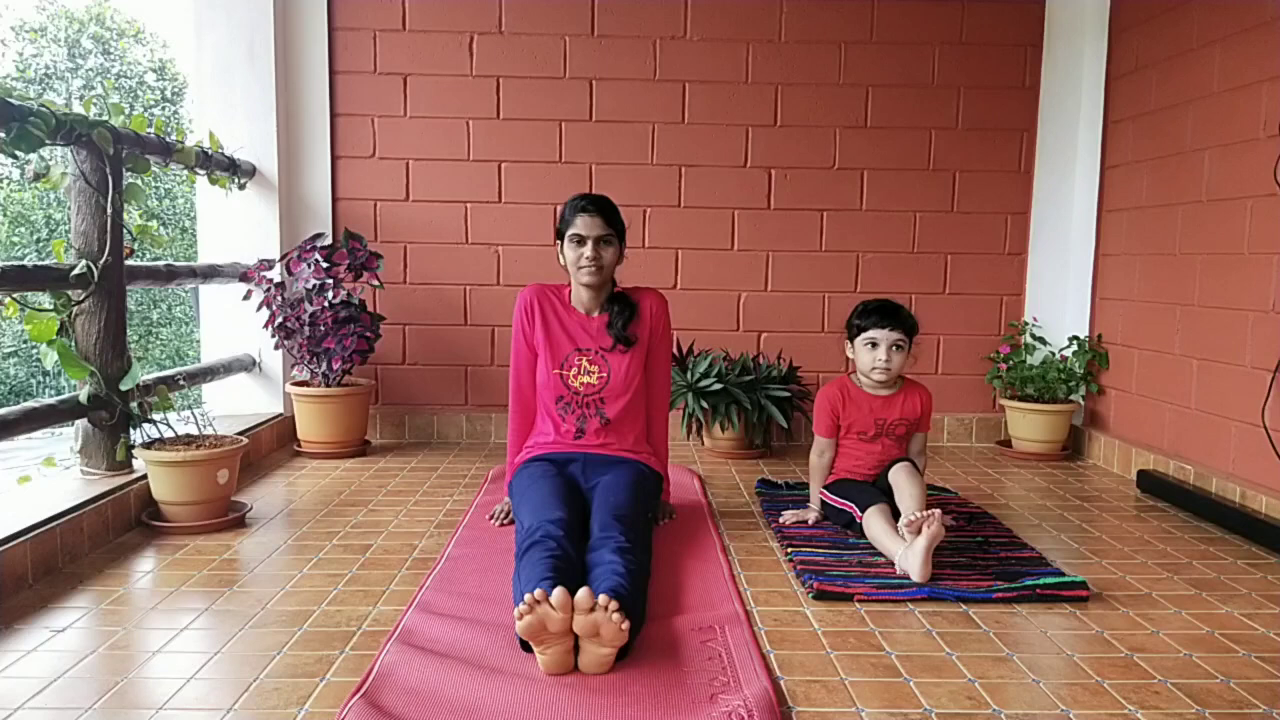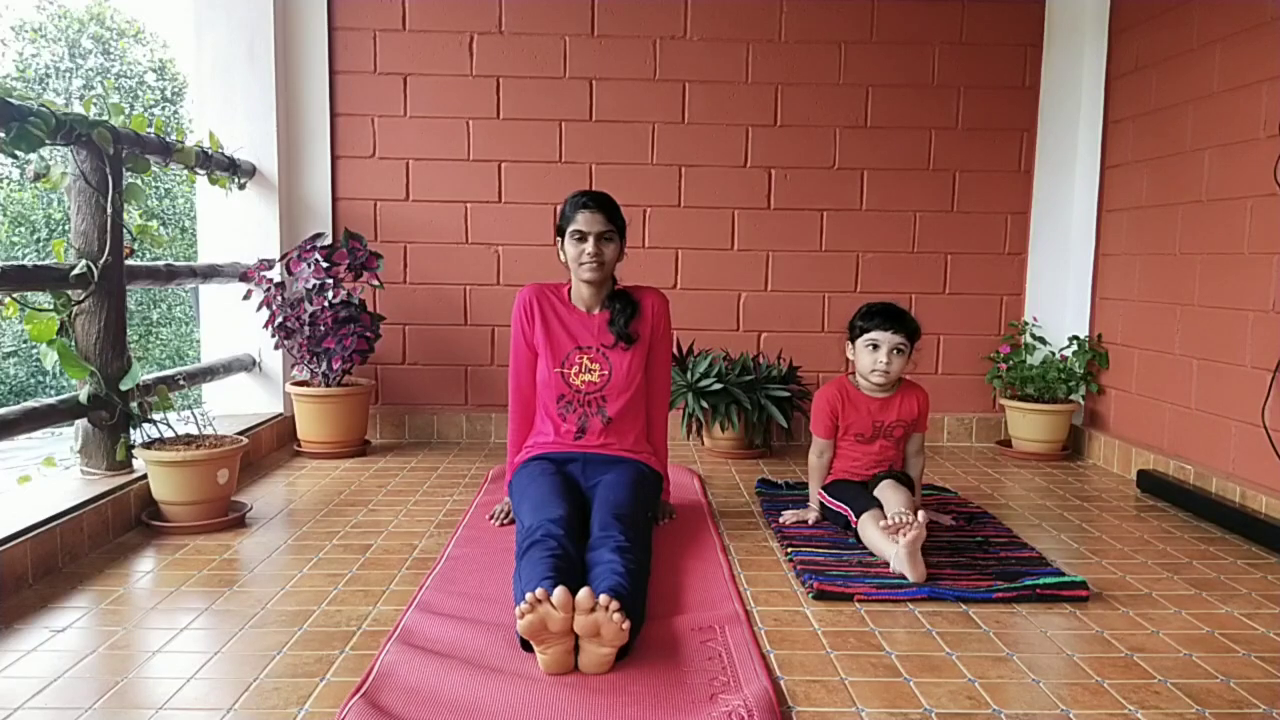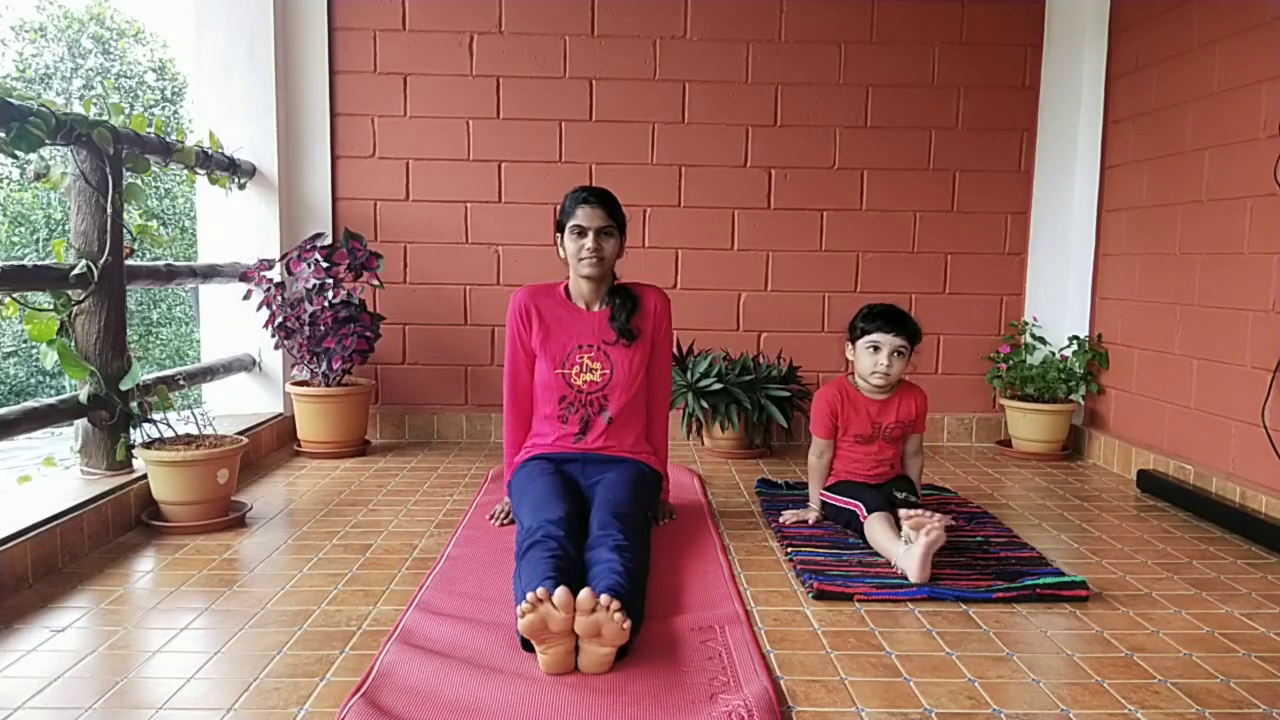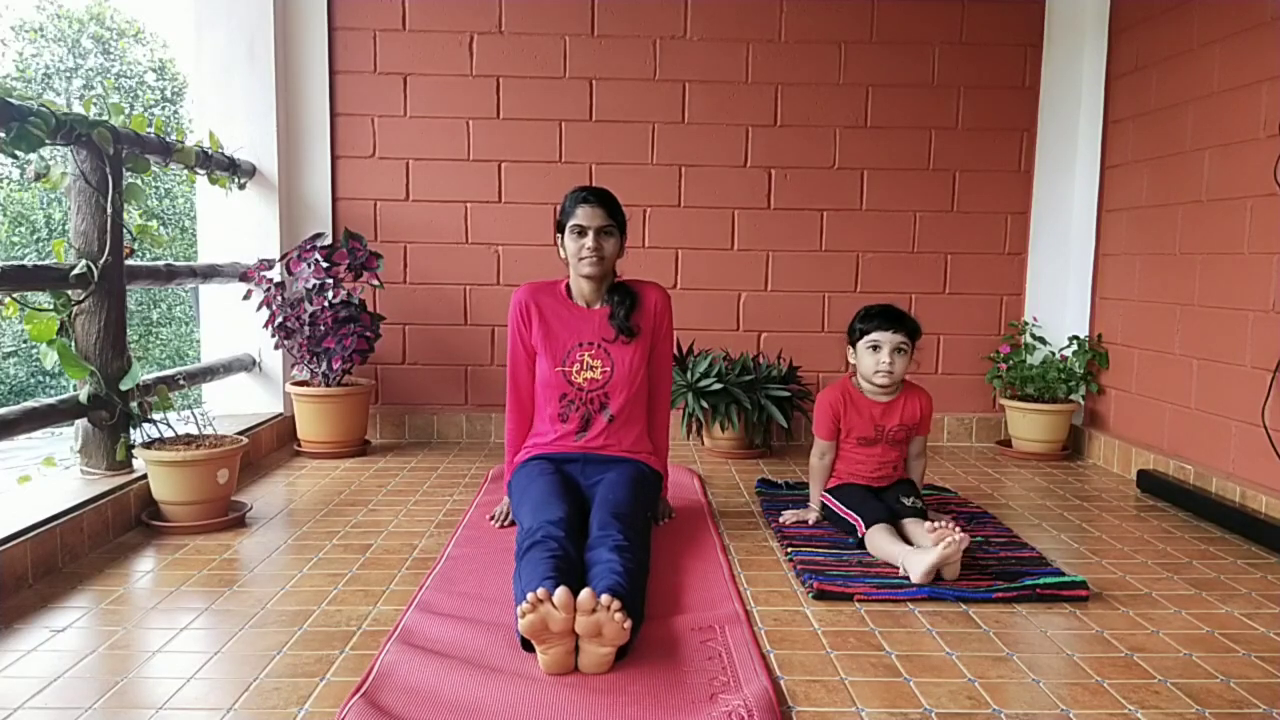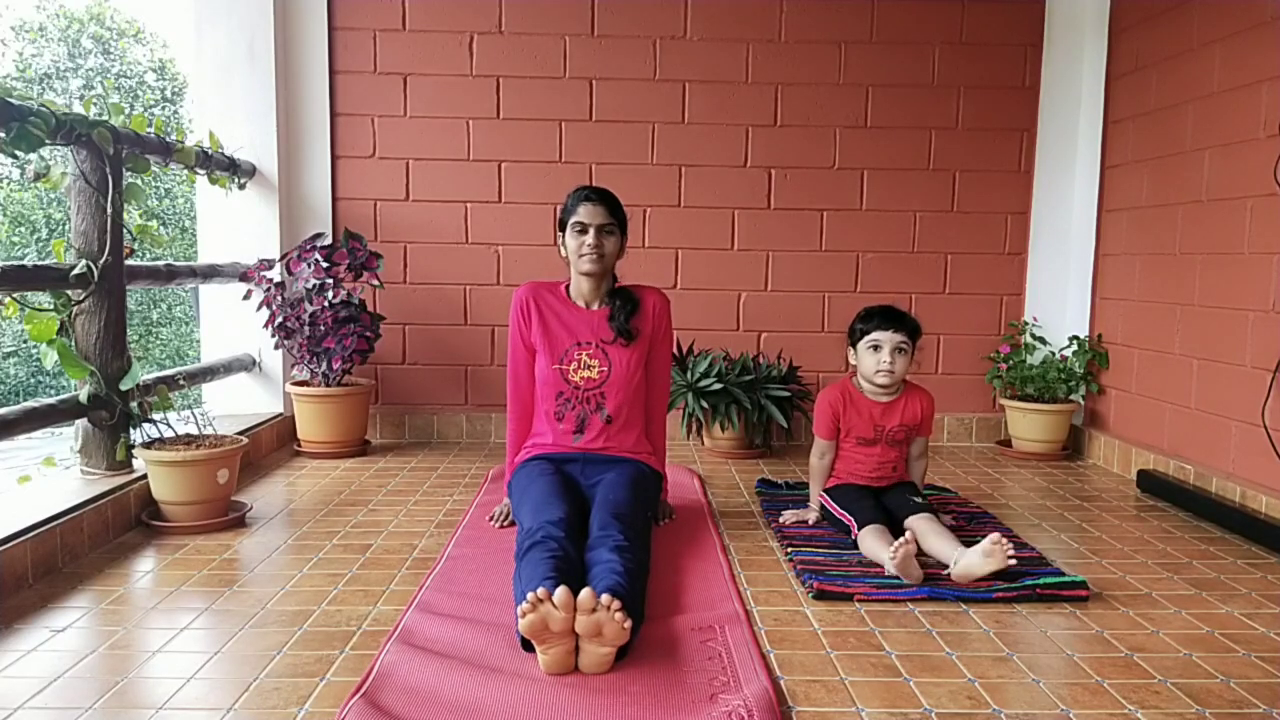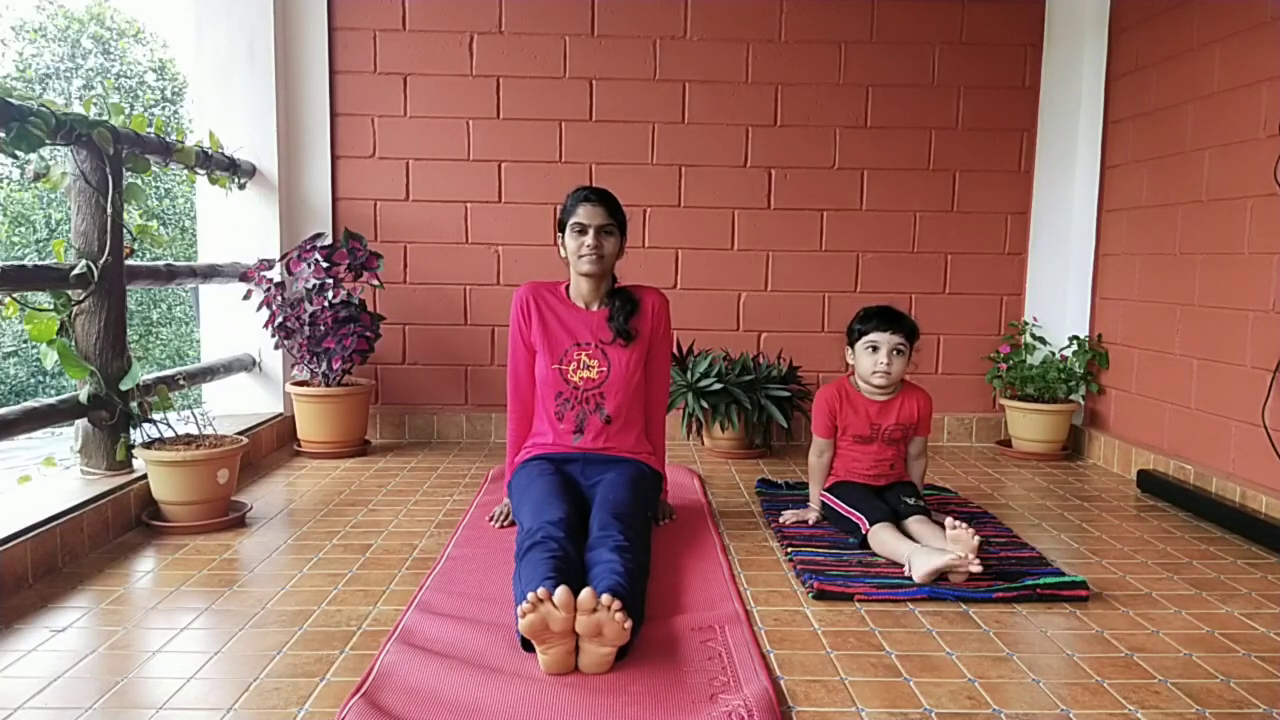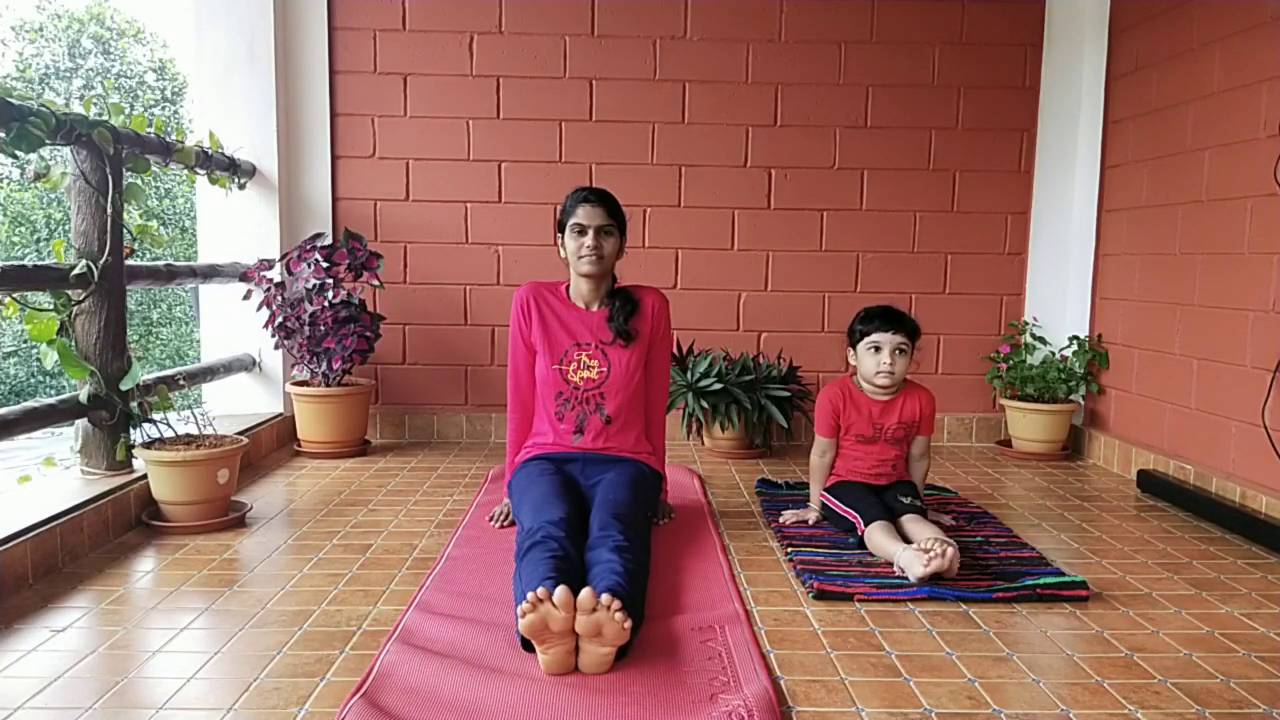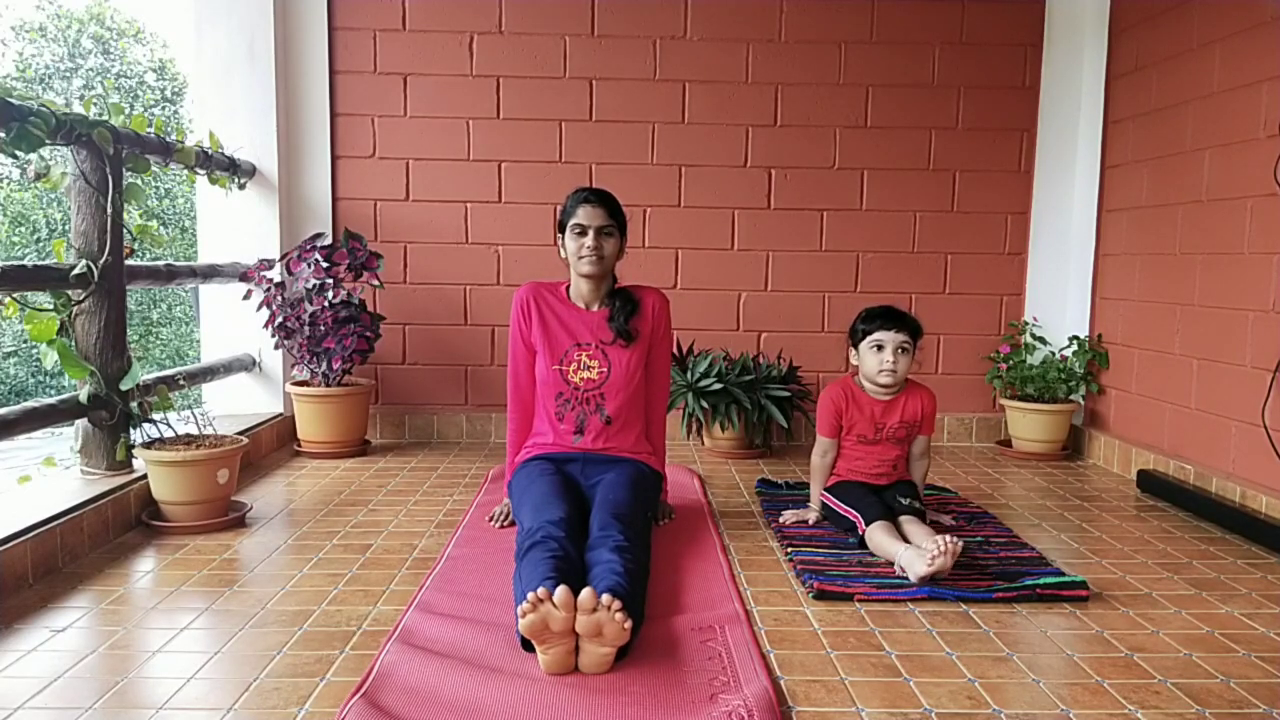
dt=0.5s
person 1, frame 1
left shoulder: (649, 307)
right shoulder: (534, 304)
left elbow: (657, 404)
right elbow: (522, 401)
left wrist: (659, 486)
right wrist: (514, 482)
left hip: (623, 463)
right hip: (547, 460)
left knee: (614, 532)
right knee: (547, 529)
left ankle: (609, 623)
right ankle: (546, 627)
person 1, frame 2
left shoulder: (650, 307)
right shoulder: (533, 303)
left elbow: (658, 403)
right elbow: (522, 401)
left wrist: (660, 487)
right wrist: (515, 481)
left hip: (624, 463)
right hip: (547, 459)
left knee: (615, 532)
right knee: (548, 527)
left ankle: (607, 623)
right ankle: (547, 624)
person 1, frame 3
left shoulder: (650, 305)
right shoulder: (529, 304)
left elbow: (658, 402)
right elbow: (517, 402)
left wrist: (659, 486)
right wrist: (513, 483)
left hip: (624, 463)
right hip: (546, 461)
left knee: (614, 533)
right knee: (548, 529)
left ankle: (608, 622)
right ankle: (545, 625)
person 1, frame 4
left shoulder: (651, 302)
right shoulder: (530, 302)
left elbow: (658, 399)
right elbow: (520, 401)
left wrist: (658, 483)
right wrist: (513, 483)
left hip: (624, 462)
right hip: (546, 460)
left knee: (614, 532)
right knee: (547, 528)
left ankle: (606, 625)
right ankle: (548, 626)
person 1, frame 5
left shoulder: (650, 306)
right shoulder: (530, 301)
left elbow: (656, 403)
right elbow: (520, 401)
left wrist: (657, 486)
right wrist: (513, 482)
left hip: (623, 463)
right hip: (546, 461)
left knee: (614, 532)
right knee: (547, 528)
left ankle: (607, 621)
right ankle: (545, 620)
person 1, frame 6
left shoulder: (649, 306)
right shoulder: (531, 301)
left elbow: (656, 403)
right elbow: (520, 401)
left wrist: (657, 485)
right wrist: (515, 481)
left hip: (624, 463)
right hip: (546, 460)
left knee: (614, 532)
right knee: (548, 527)
left ankle: (607, 622)
right ankle: (548, 624)
person 1, frame 7
left shoulder: (650, 306)
right shoulder: (531, 301)
left elbow: (655, 404)
right elbow: (520, 401)
left wrist: (656, 485)
right wrist: (513, 484)
left hip: (623, 463)
right hip: (546, 460)
left knee: (614, 531)
right knee: (548, 527)
left ankle: (608, 622)
right ankle: (546, 623)
person 1, frame 8
left shoulder: (650, 306)
right shoulder: (532, 302)
left elbow: (655, 404)
right elbow: (521, 402)
left wrist: (654, 485)
right wrist: (514, 483)
left hip: (623, 463)
right hip: (546, 460)
left knee: (614, 531)
right knee: (548, 527)
left ankle: (606, 623)
right ankle: (548, 624)
person 2, frame 1
left shoulder: (918, 396)
right shoulder: (833, 395)
left elbow: (917, 454)
right elbow: (822, 453)
left wrist: (915, 500)
right wrist: (815, 505)
left hip: (889, 484)
right hip: (844, 485)
left knee: (904, 468)
right knee: (874, 505)
left ankle: (913, 529)
right ankle: (906, 555)
person 2, frame 2
left shoulder: (916, 397)
right shoulder: (832, 395)
left elbow: (915, 454)
right elbow: (820, 454)
left wrist: (915, 505)
right wrist: (815, 505)
left hip: (890, 483)
right hip: (842, 485)
left knee: (891, 486)
right knee: (869, 512)
left ankle: (905, 524)
right ankle: (900, 557)
person 2, frame 3
left shoulder: (914, 398)
right shoulder: (832, 396)
left elbow: (912, 454)
right elbow: (821, 454)
left wrist: (914, 504)
right wrist: (815, 505)
left hip: (889, 483)
right hip: (842, 486)
left knee: (906, 511)
right knee: (875, 509)
left ankle: (920, 543)
right ankle: (906, 557)
person 2, frame 4
left shoulder: (919, 399)
right shoulder: (834, 398)
left elbow: (916, 456)
right elbow: (822, 455)
left wrist: (913, 499)
right wrist: (814, 505)
left hip: (893, 484)
right hip: (844, 486)
left knee: (911, 518)
right knee: (874, 520)
left ankle: (941, 551)
right ankle: (911, 559)
person 2, frame 5
left shoulder: (920, 400)
right shoulder: (834, 398)
left elbow: (917, 457)
right elbow: (822, 455)
left wrist: (914, 500)
right wrist: (815, 505)
left hip: (894, 486)
right hip: (845, 486)
left knee: (922, 518)
right knee: (870, 523)
left ankle: (962, 559)
right ankle: (893, 561)
person 2, frame 6
left shoulder: (918, 400)
right shoulder: (831, 396)
left elbow: (916, 457)
right elbow: (821, 453)
left wrist: (914, 498)
right wrist: (815, 505)
left hip: (894, 484)
right hip: (845, 485)
left knee: (917, 518)
right knee: (878, 519)
left ankle: (953, 557)
right ankle: (917, 557)
person 2, frame 7
left shoulder: (921, 399)
right shoulder: (835, 396)
left elbow: (919, 457)
right elbow: (823, 454)
left wrist: (916, 499)
right wrist: (815, 505)
left hip: (896, 484)
right hip: (846, 485)
left knee: (912, 517)
right knee: (875, 518)
left ankle: (941, 547)
right ankle: (907, 557)
person 2, frame 8
left shoulder: (922, 399)
right shoulder: (837, 395)
left elbow: (919, 457)
right elbow: (823, 454)
left wrist: (916, 499)
right wrist: (815, 506)
left hip: (896, 484)
right hip: (846, 484)
left knee: (909, 517)
right knee: (875, 518)
left ankle: (936, 551)
right ankle: (908, 557)
